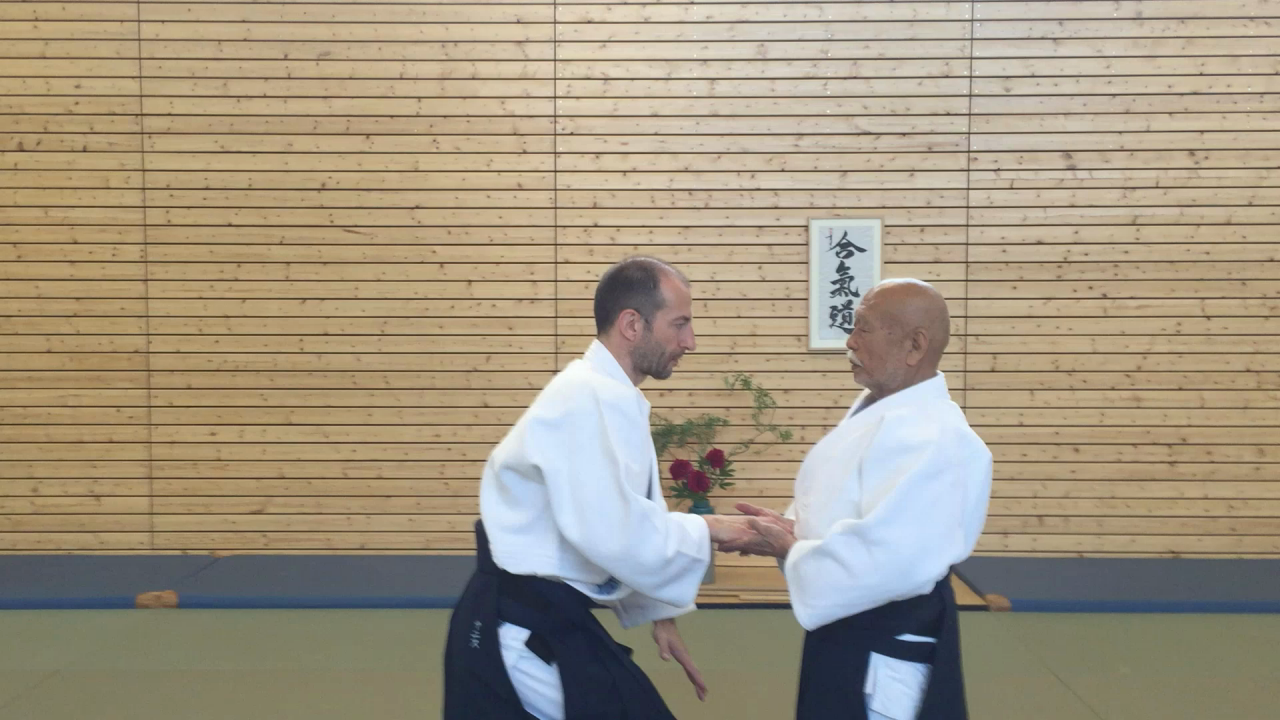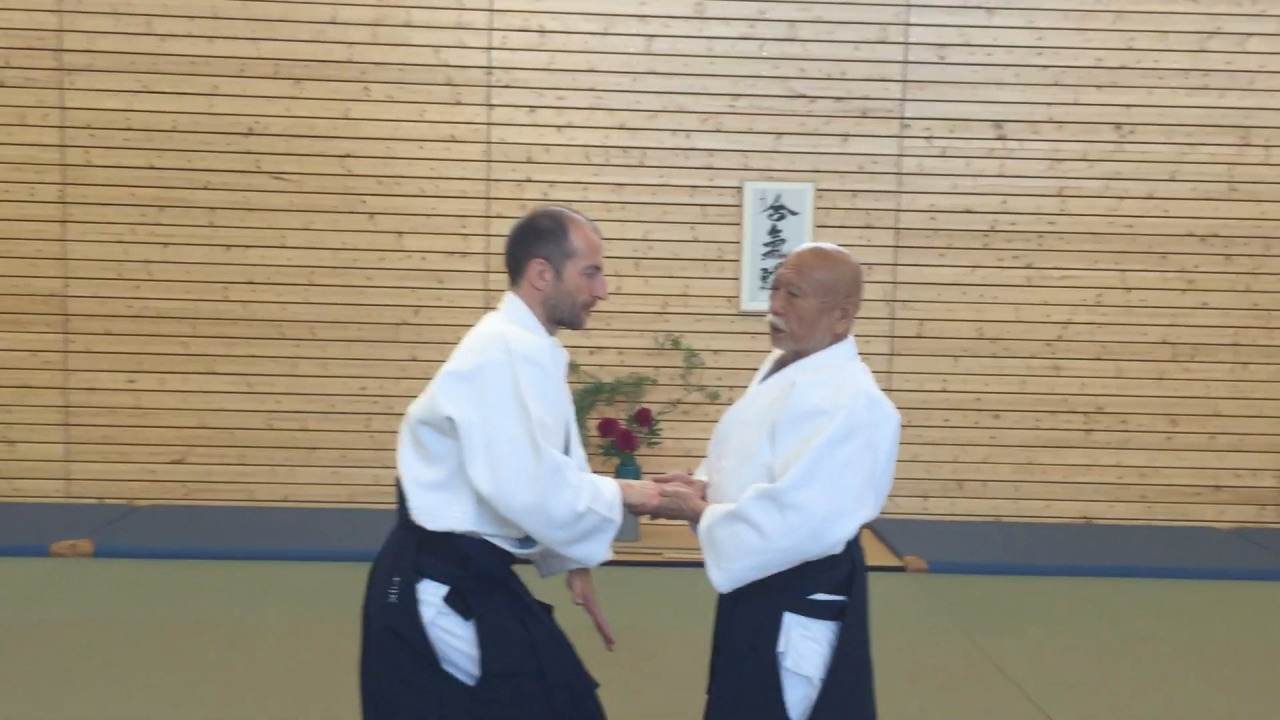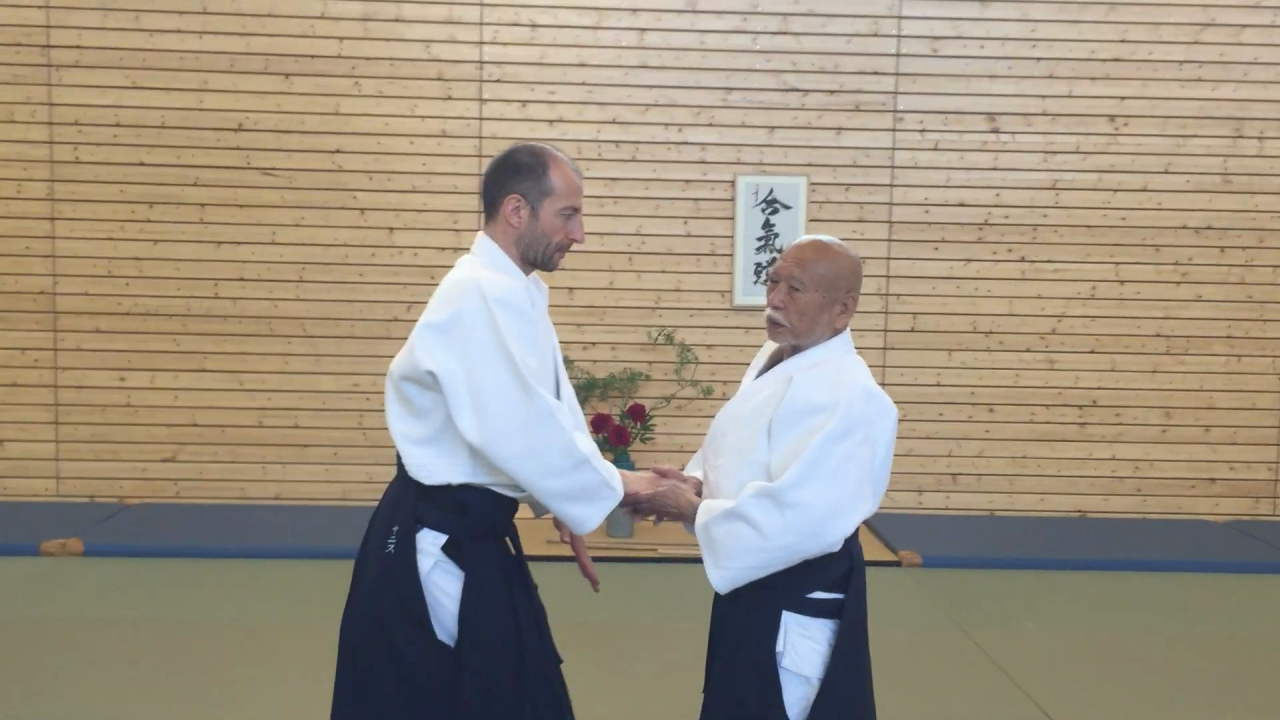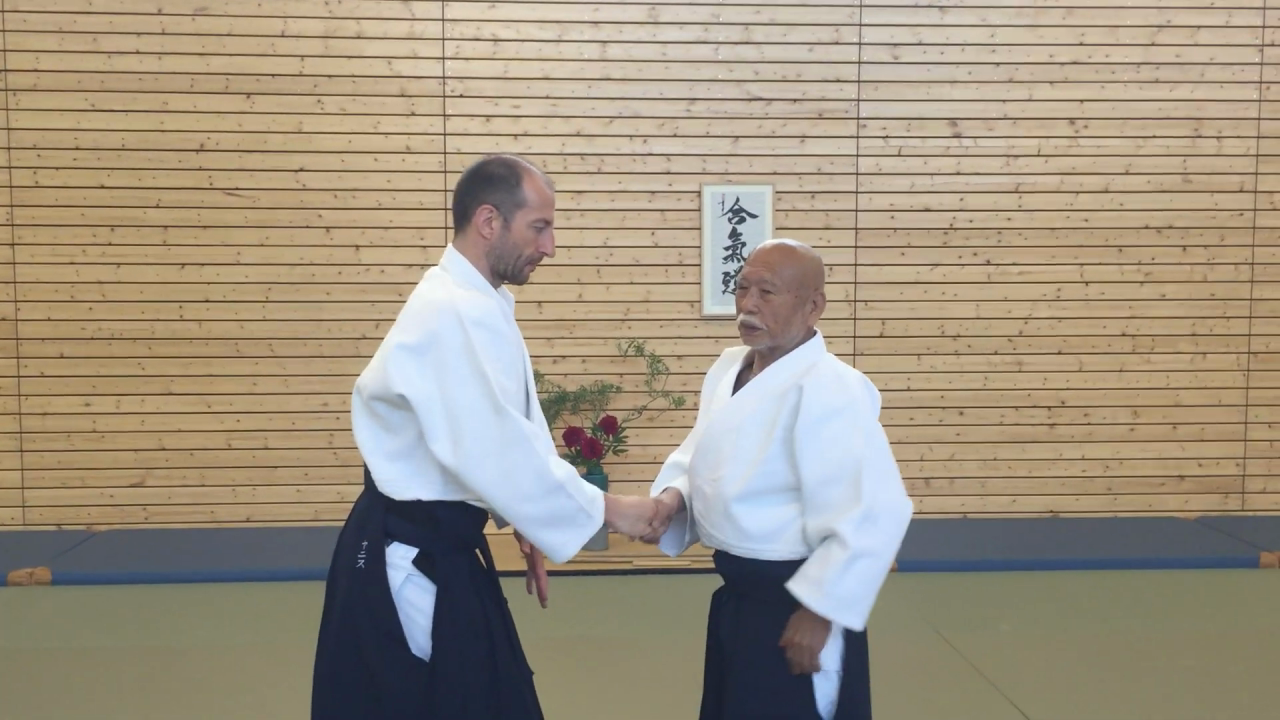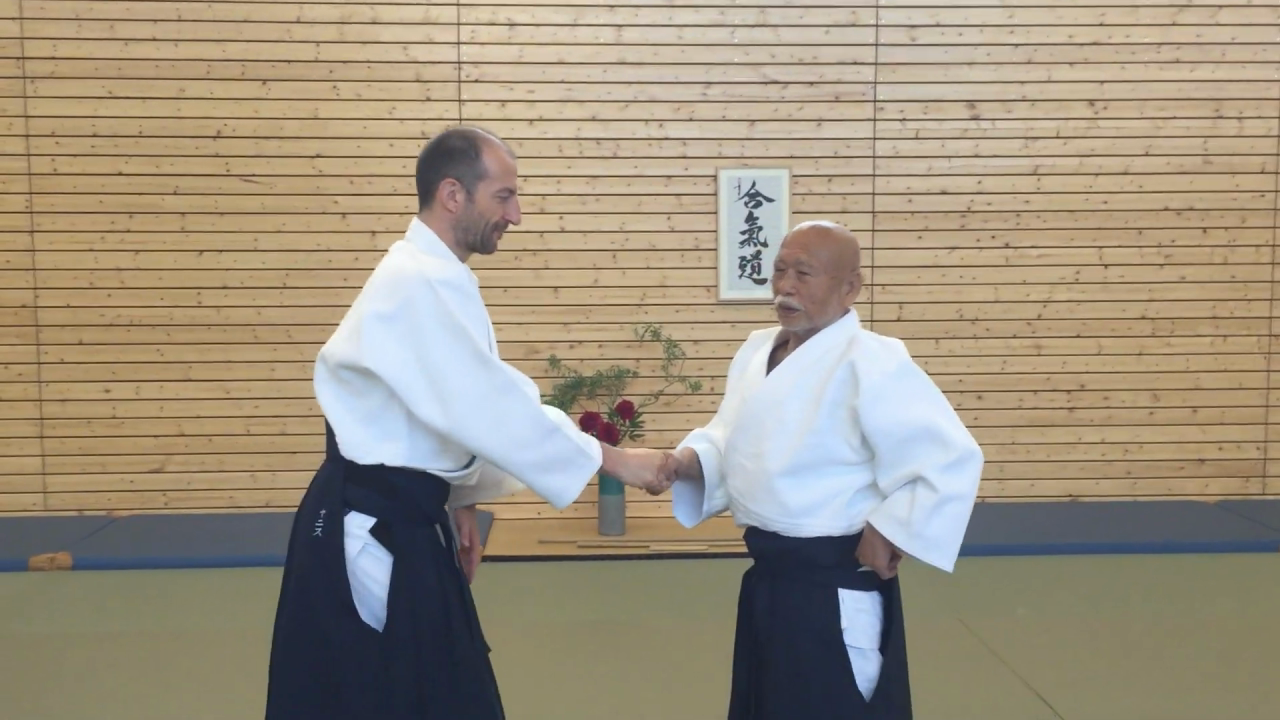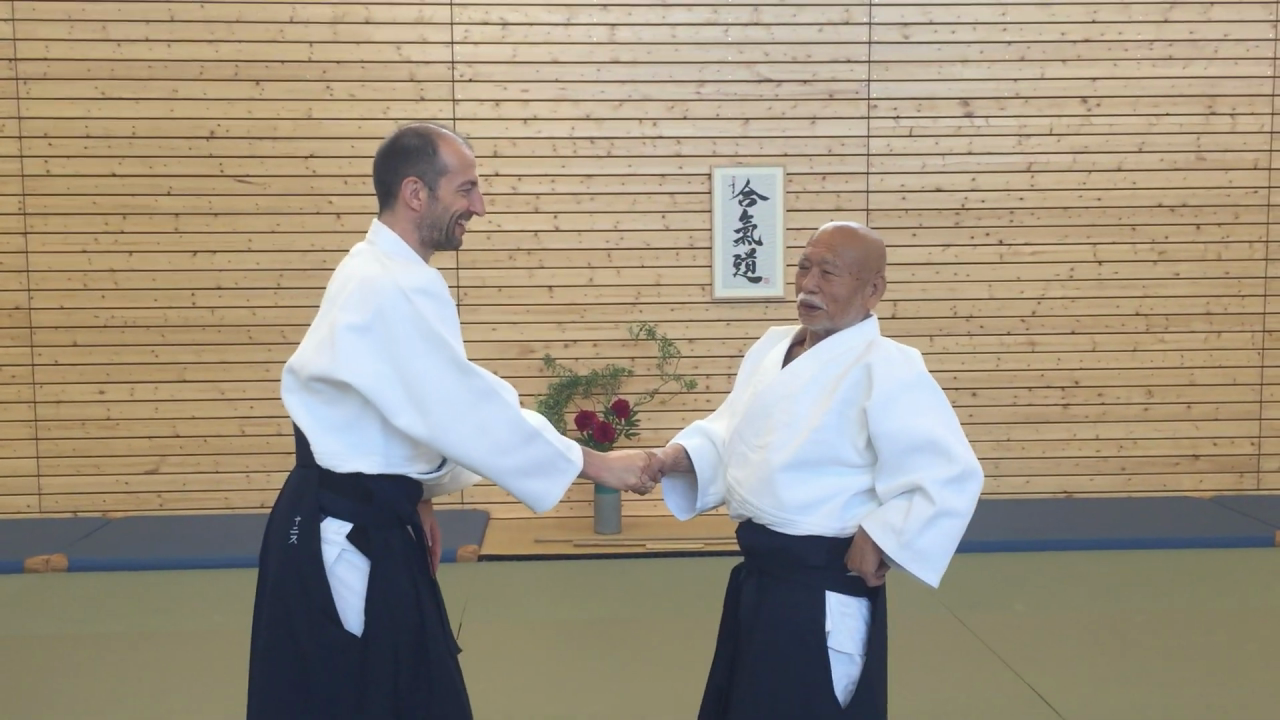
dt=0.7s
person 1, frame 1
left shoulder: (611, 397)
right shoulder: (591, 398)
left elbow: (628, 522)
right elbow: (615, 536)
left wrist: (657, 611)
right wrist: (705, 531)
left hip: (550, 623)
right hip: (519, 638)
person 1, frame 2
left shoulder: (530, 348)
right shoulder: (507, 349)
left elbow: (551, 474)
right elbow: (527, 489)
left wrist: (573, 564)
right wrist: (618, 495)
left hip: (467, 582)
right hip: (437, 590)
person 1, frame 3
left shoulder: (512, 290)
right shoulder: (482, 294)
left elbow: (542, 414)
right elbow: (522, 431)
left wrist: (564, 507)
right wrist: (615, 485)
left hip: (470, 535)
right hip: (437, 548)
person 1, frame 4
left shoulder: (480, 300)
right shoulder: (455, 313)
left elbow: (513, 430)
right elbow: (497, 449)
left wrist: (529, 525)
right wrist: (605, 510)
left hip: (440, 551)
right hip: (407, 562)
person 1, frame 5
left shoulder: (426, 273)
right shoulder: (422, 281)
right elbow: (489, 405)
left wrist: (459, 504)
right wrist: (613, 460)
left hip: (397, 522)
right hip: (367, 535)
person 1, frame 6
left shoulder: (380, 271)
right shoulder: (393, 289)
right elbow: (466, 410)
left wrist: (413, 498)
right wrist: (596, 464)
left hip: (362, 523)
right hip: (344, 538)
person 2, frame 1
left shoulder: (936, 438)
right shoulder: (874, 408)
left elbow: (890, 560)
left wrist: (787, 547)
right wrist: (791, 526)
left hip: (891, 646)
right hip: (844, 630)
person 2, frame 2
left shoulder: (848, 401)
right shoulder: (785, 367)
left elbow: (801, 522)
left wrist: (700, 512)
right wrist: (703, 488)
left hip: (804, 600)
right hip: (761, 589)
person 2, frame 3
left shoulder: (845, 394)
right shoulder: (774, 359)
left elbow: (798, 516)
left wrist: (693, 510)
right wrist: (698, 484)
left hip: (801, 598)
right hip: (758, 585)
person 2, frame 4
left shoulder: (831, 391)
right shoulder: (727, 368)
left elbow: (870, 516)
right elbow: (699, 453)
left wrist: (818, 613)
right wrist: (674, 497)
left hip: (798, 602)
right hip: (742, 594)
person 2, frame 5
left shoulder: (872, 363)
right shoulder: (755, 351)
left elbow: (951, 459)
right elbow: (732, 437)
left wrist: (890, 533)
right wrist: (691, 459)
left hip: (836, 591)
right hip: (771, 578)
person 2, frame 6
left shoulder: (888, 370)
right shoulder: (771, 348)
left elbow: (951, 476)
right elbow: (731, 431)
left wrist: (880, 542)
right wrist: (681, 455)
left hip: (824, 593)
right hip: (759, 576)
